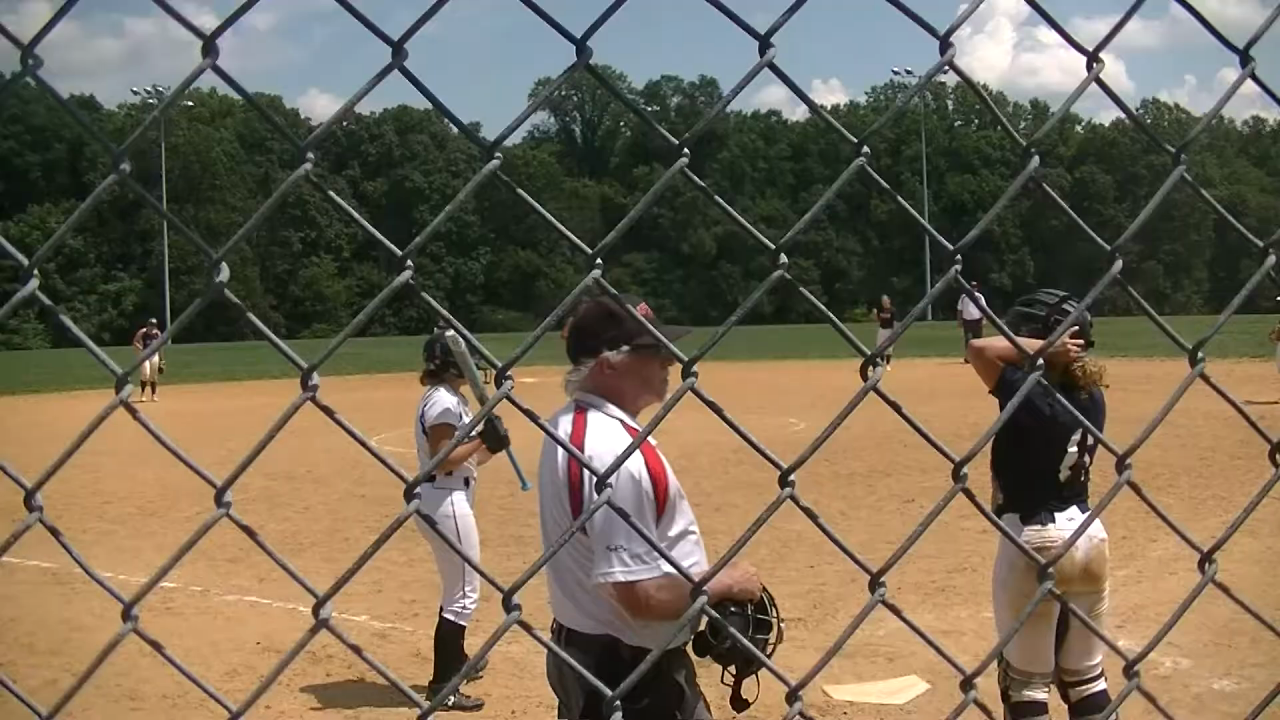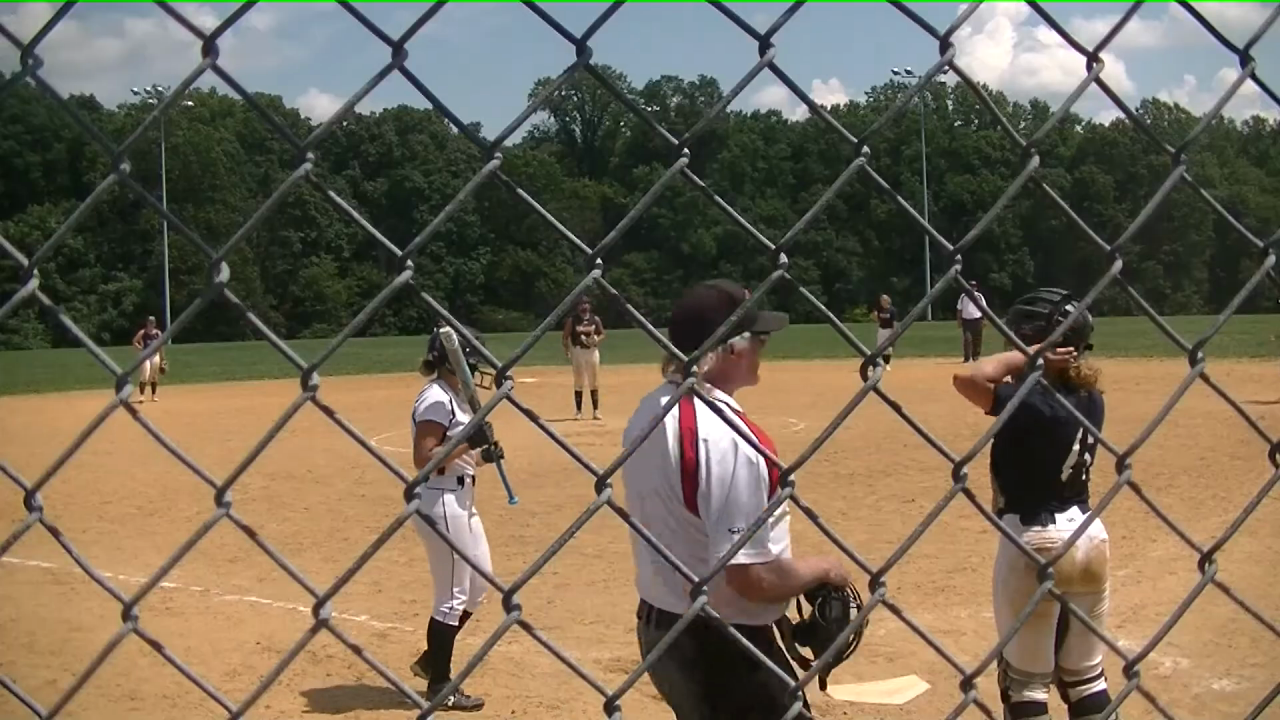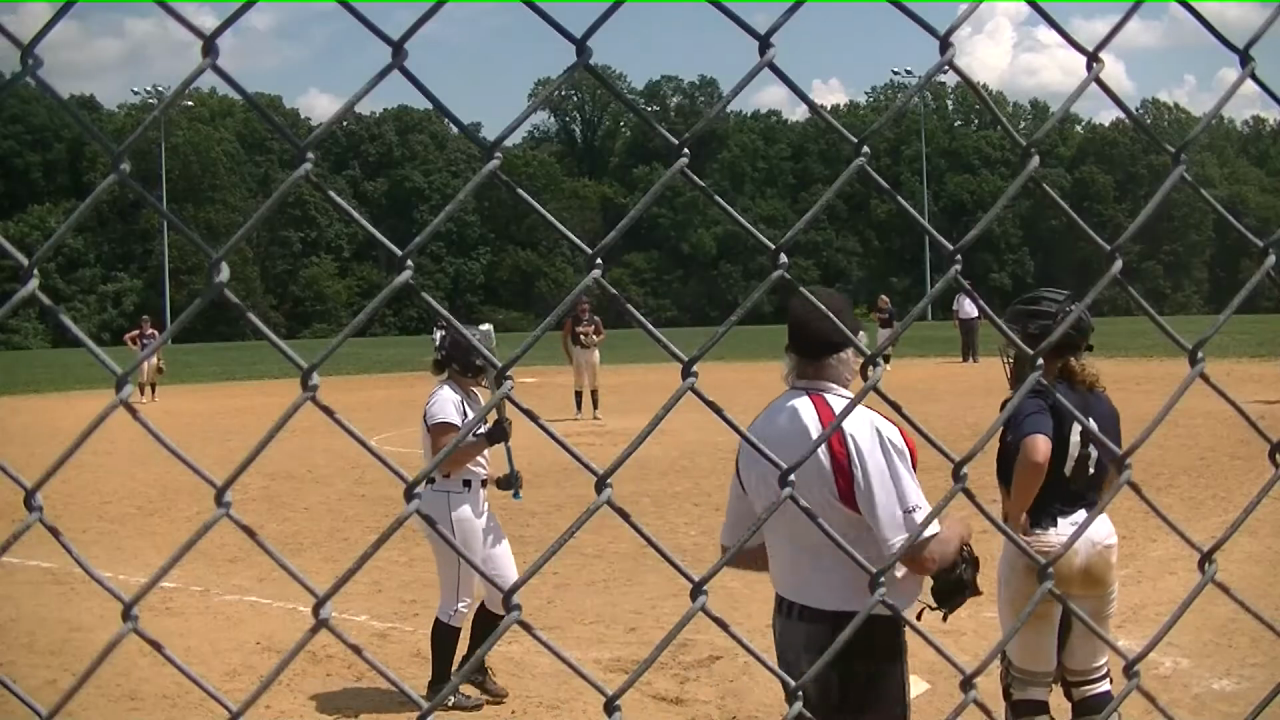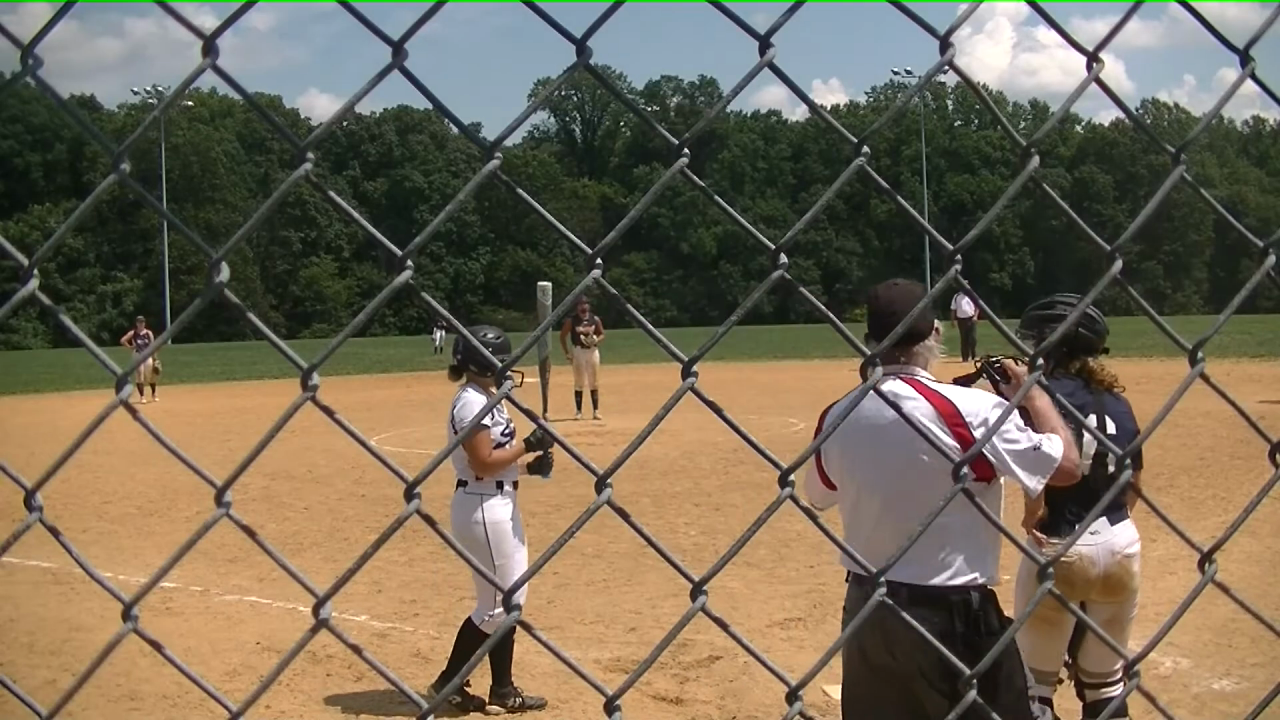
dt=0.4s
person 1, frame 1
left shoulder: (570, 424)
right shoulder: (619, 453)
right elbow: (642, 595)
left wrist: (709, 575)
right wrist: (727, 581)
left hip: (586, 654)
right hip: (631, 671)
person 1, frame 2
left shoulder: (650, 412)
right shoulder: (729, 439)
right elbow: (754, 578)
right wrist: (822, 570)
left hip: (661, 626)
right hip: (721, 649)
person 1, frame 3
left shoulder: (760, 429)
right shoulder: (864, 430)
left elbow: (738, 552)
right elbow: (923, 554)
right wrist: (958, 533)
left hip: (791, 625)
right hip: (855, 640)
person 1, frame 4
left shoulder: (839, 417)
right shoulder: (967, 412)
left elbow: (818, 494)
right elbow: (1067, 467)
right wrist: (1031, 390)
left hip: (867, 607)
right hip: (951, 616)
person 2, frame 1
left shoulder: (1032, 398)
right shoulder: (1091, 398)
left elbow: (978, 348)
left wrist: (1042, 349)
right wrist: (1063, 356)
left hip: (1033, 542)
right hip: (1088, 537)
left knee: (1025, 679)
right knee: (1085, 675)
person 2, frame 2
left shoulder: (1034, 401)
right shoulder: (1090, 398)
left elbow: (967, 378)
left wrist: (1027, 357)
right wrist: (1031, 363)
left hip: (1034, 543)
right hip: (1089, 537)
left knee: (1025, 681)
right knee: (1086, 674)
person 2, frame 3
left shoulder: (1035, 397)
right shoulder: (1100, 402)
left elbow: (1035, 455)
right elbow: (1114, 476)
left wrist: (1013, 513)
left hip: (1041, 543)
right hip: (1098, 538)
left knee: (1026, 679)
right knee: (1089, 674)
person 2, frame 4
left shoulder: (1045, 392)
right shoulder: (1118, 403)
right elbow: (1132, 484)
left wrist: (1033, 503)
left hip: (1060, 549)
right hip: (1120, 545)
left knee: (1032, 680)
right knee: (1103, 680)
person 3, frame 1
left shoulder: (448, 398)
right shoulder: (443, 401)
right elbow: (443, 461)
left wrist: (489, 447)
right wrist: (481, 437)
left hip: (449, 500)
right hip: (447, 503)
left knee: (459, 587)
right knee: (463, 594)
left ankle: (455, 661)
right ankle: (441, 686)
person 3, frame 2
left shoulder: (459, 396)
right shoulder: (435, 398)
right elbow: (423, 458)
left wrist: (483, 455)
right wrist: (469, 442)
left hip: (461, 500)
right hip: (442, 502)
left knee: (478, 585)
right knee: (452, 597)
left ankle: (434, 660)
right ankle: (440, 685)
person 3, frame 3
left shoulder: (472, 397)
right shoulder: (444, 400)
right elbow: (446, 463)
left wrist: (497, 480)
right wrist: (488, 438)
left hip: (475, 502)
right hip: (451, 505)
left knee: (505, 585)
right knee: (457, 601)
left ankle: (474, 666)
right ankle: (439, 688)
person 3, frame 4
left shoulder: (488, 399)
right shoulder: (471, 402)
right elbow: (484, 464)
left wrist: (529, 465)
right wrist: (527, 444)
left hip: (502, 506)
right hip: (482, 510)
left knee: (510, 601)
right knee: (496, 605)
left ankle: (502, 690)
right ankle: (449, 682)
